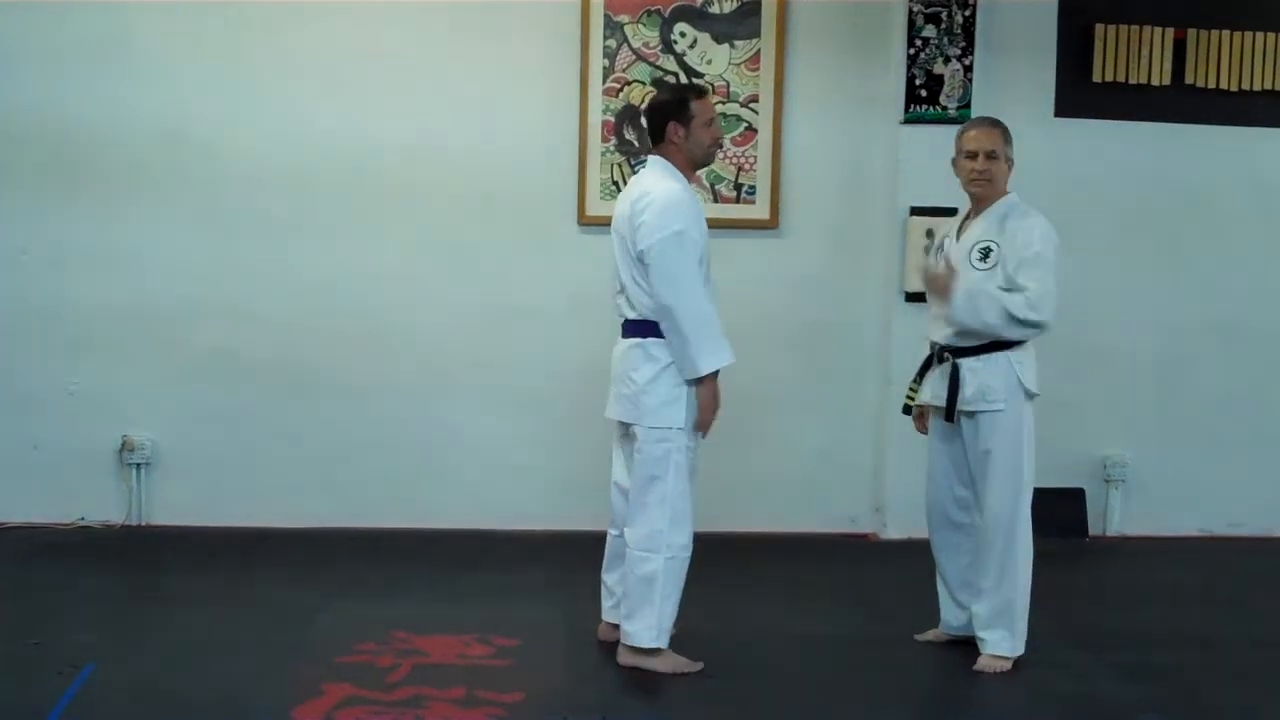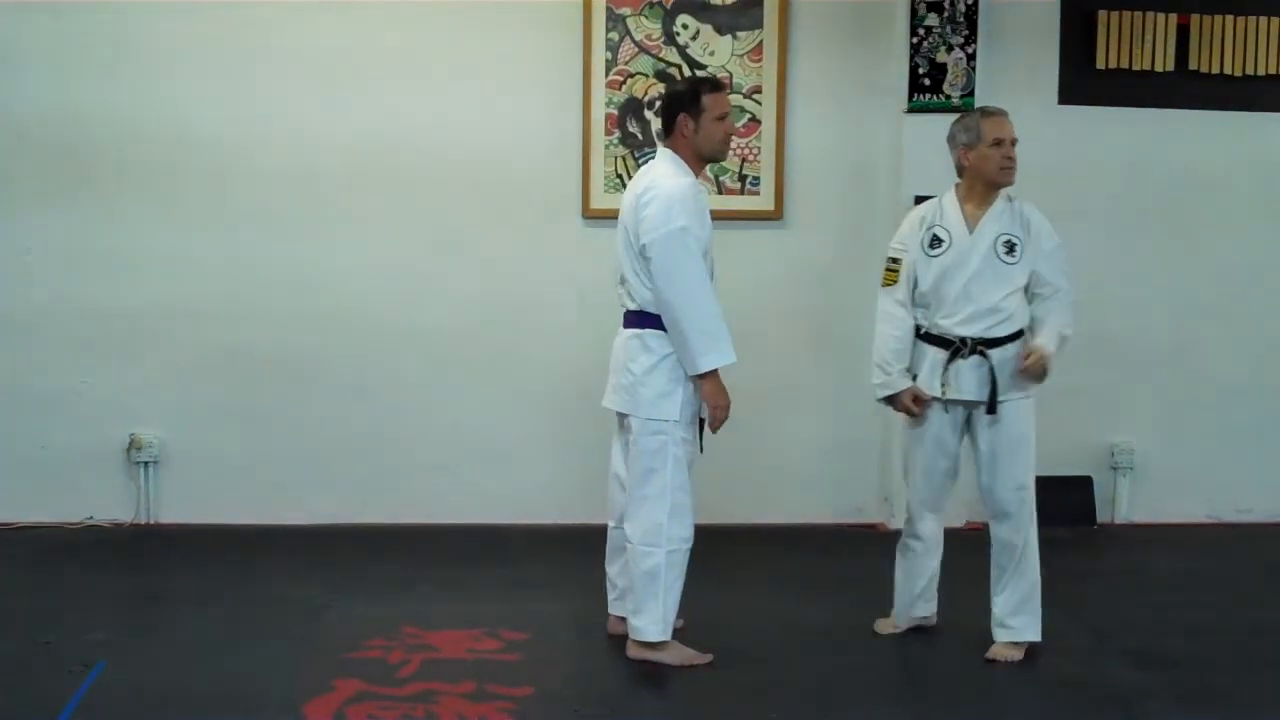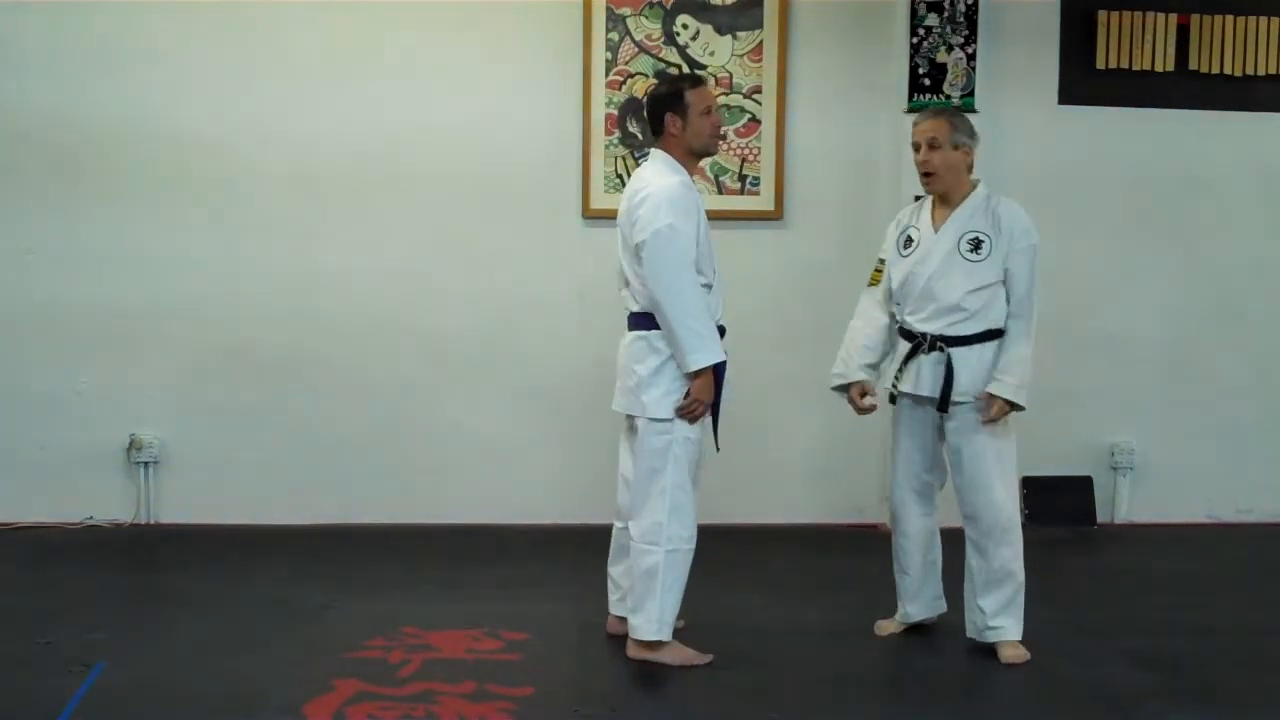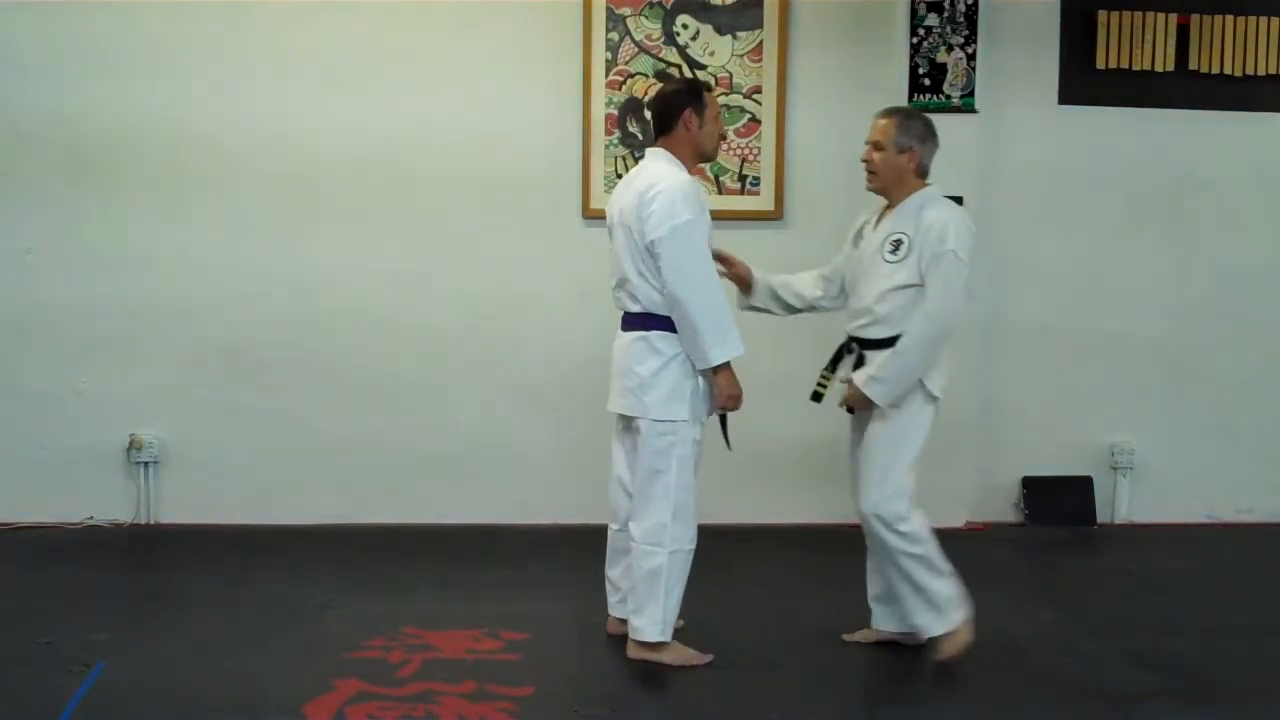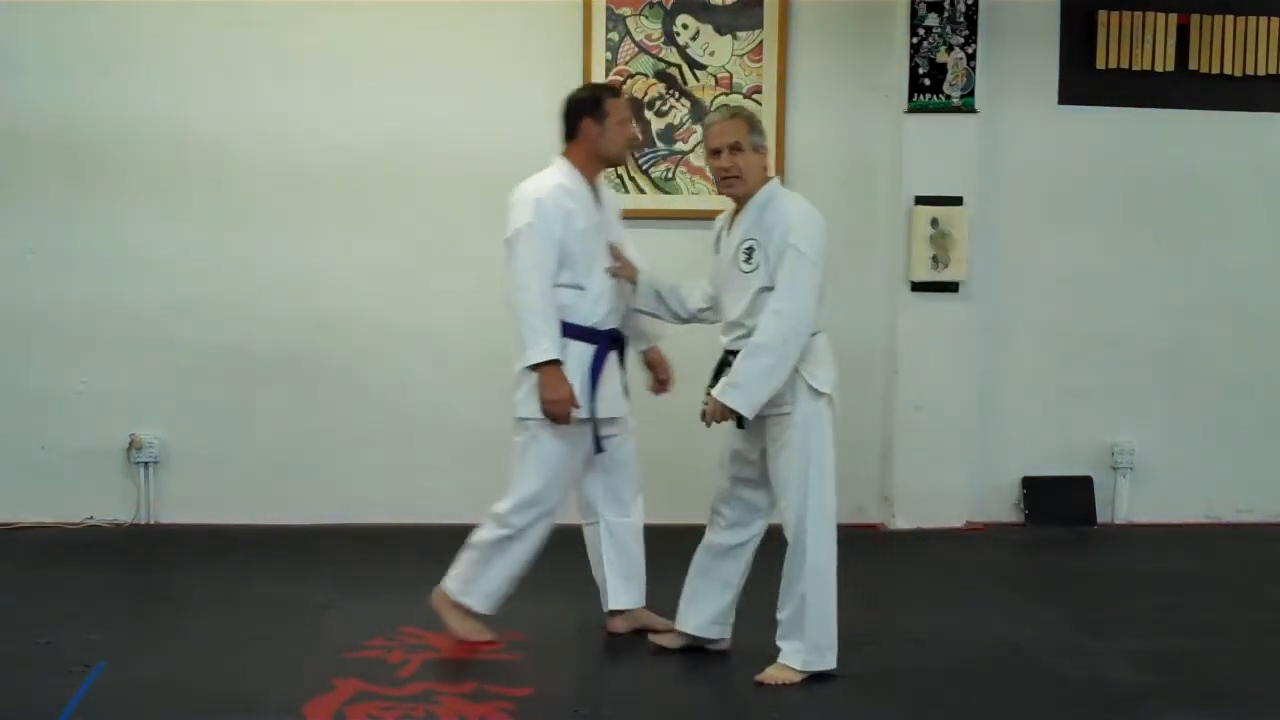
dt=1s
person 1, frame 1
left shoulder: (644, 189)
right shoulder: (670, 198)
right elbow: (682, 297)
right wrist: (707, 377)
left hip: (642, 358)
right hip: (665, 366)
left knee: (635, 501)
right knee: (663, 513)
left ankle: (618, 615)
right ankle: (642, 641)
person 1, frame 2
left shoulder: (656, 181)
right shoulder: (676, 192)
right elbow: (684, 294)
right wrist: (711, 375)
left hip: (648, 354)
right hip: (665, 361)
left knee: (635, 496)
right knee: (662, 506)
left ankle: (627, 609)
right ankle: (649, 634)
person 1, frame 3
left shoulder: (656, 182)
right shoulder: (669, 191)
right elbow: (675, 291)
right wrist: (703, 369)
left hip: (652, 353)
right hip: (668, 358)
left knee: (641, 494)
right knee: (666, 504)
left ankle: (627, 609)
right ankle: (649, 634)
person 1, frame 4
left shoulder: (634, 183)
right shoulder: (676, 190)
right elbow: (692, 288)
right wrist: (722, 367)
left hip: (640, 349)
right hip: (668, 359)
left knee: (635, 496)
right knee: (666, 506)
left ankle: (626, 609)
right ankle: (649, 634)
person 1, frame 5
left shoulder: (602, 198)
right shoulder: (543, 197)
right elbow: (534, 292)
left wrist: (648, 346)
right wrist: (548, 371)
left hip: (598, 368)
right hip: (558, 368)
left knee: (616, 493)
right knee: (534, 498)
left ankle: (626, 606)
right ankle: (462, 595)
person 2, frame 1
left shoulder: (1027, 227)
right shoulder: (955, 230)
left elbow: (1034, 311)
left wrist: (957, 295)
right wrist: (923, 389)
left hip: (998, 384)
right hip: (947, 383)
left knee: (1001, 514)
right knee: (947, 509)
left ankle: (1001, 636)
right ankle: (960, 616)
person 2, frame 2
left shoulder: (1030, 223)
right shoulder: (921, 221)
left elbow: (1053, 297)
right elbow: (895, 307)
left wrist: (1044, 345)
right wrist: (895, 379)
left hip: (1004, 375)
right hip: (935, 373)
left knee: (1010, 503)
right knee: (924, 497)
left ankle: (1014, 626)
right ankle: (911, 605)
person 2, frame 3
left shoulder: (1006, 218)
right shoulder: (906, 222)
left elbow: (1025, 311)
right elbow: (877, 304)
left wrist: (1010, 386)
right wrist: (856, 370)
left hip: (976, 377)
right hip: (914, 374)
left knee: (988, 505)
right knee: (910, 496)
left ankle: (1000, 625)
right ankle: (917, 604)
person 2, frame 4
left shoulder: (943, 222)
right shoulder: (871, 221)
left elbow: (938, 318)
right elbow: (827, 287)
left wrist: (876, 383)
right wrist: (753, 283)
left hip: (904, 380)
right hip: (867, 375)
left knee: (884, 505)
right knee: (882, 503)
left ankle: (946, 610)
right ankle: (899, 618)
person 2, frame 5
left shoulder: (792, 217)
right shoulder: (728, 224)
left elbow: (791, 317)
right elbow: (714, 303)
left wrist: (740, 391)
right wrist: (640, 282)
left hip: (792, 385)
right hip: (752, 386)
left knee: (805, 518)
right knee: (735, 511)
left ankle: (807, 651)
right ankle: (704, 623)
